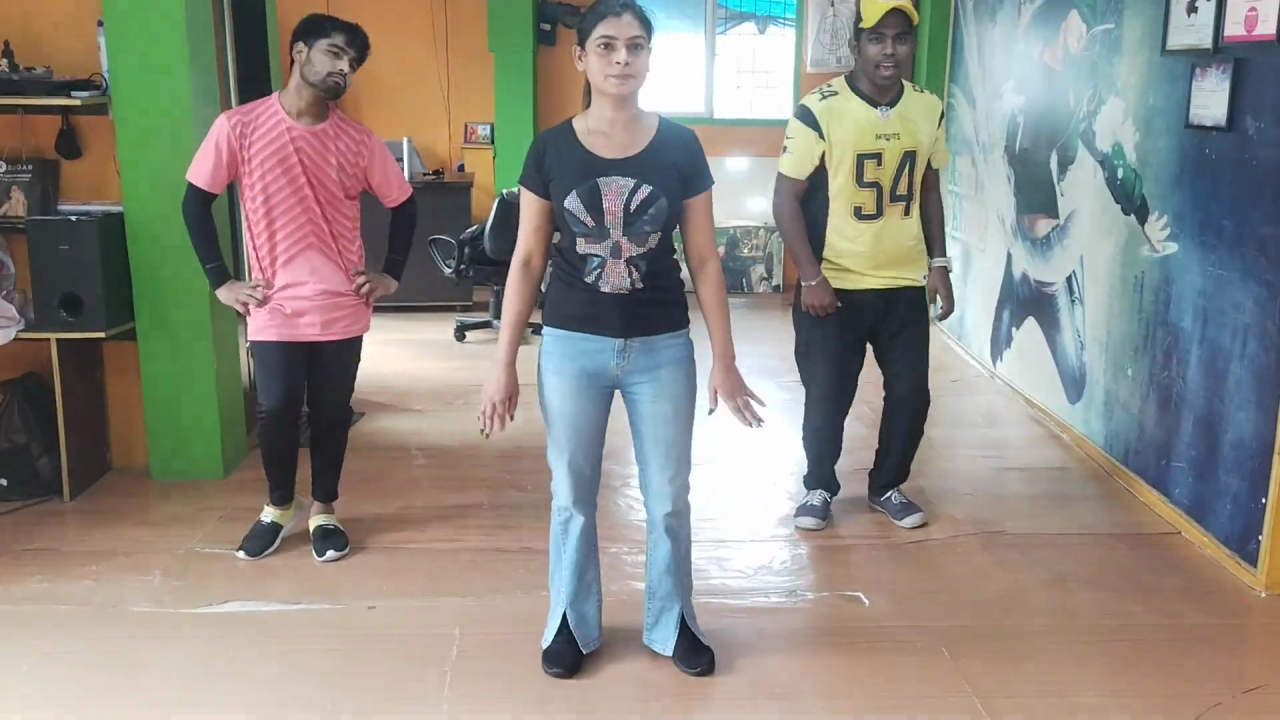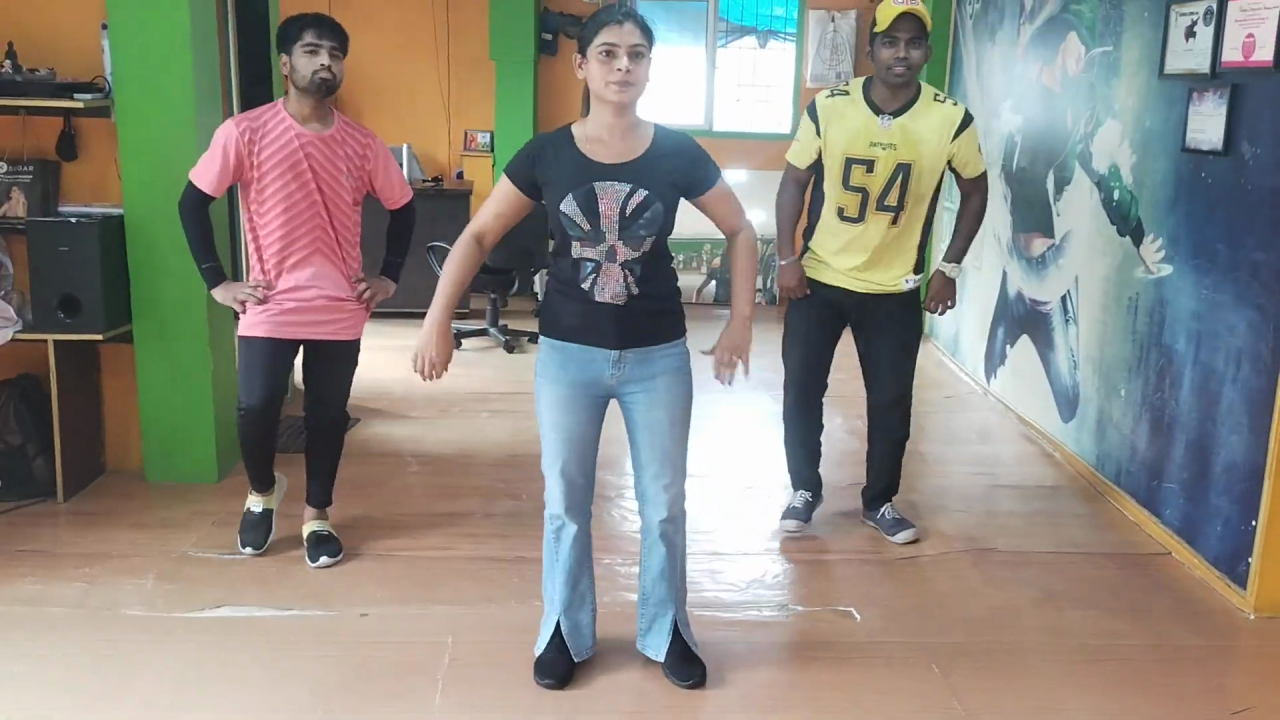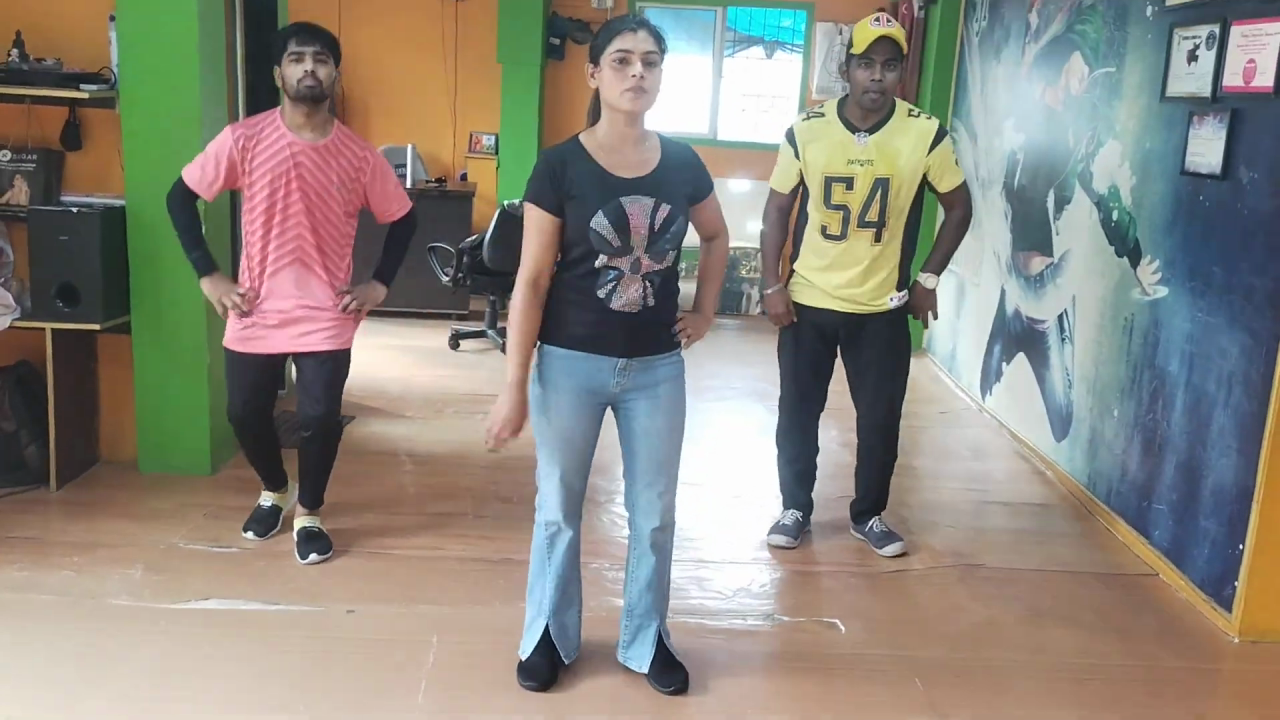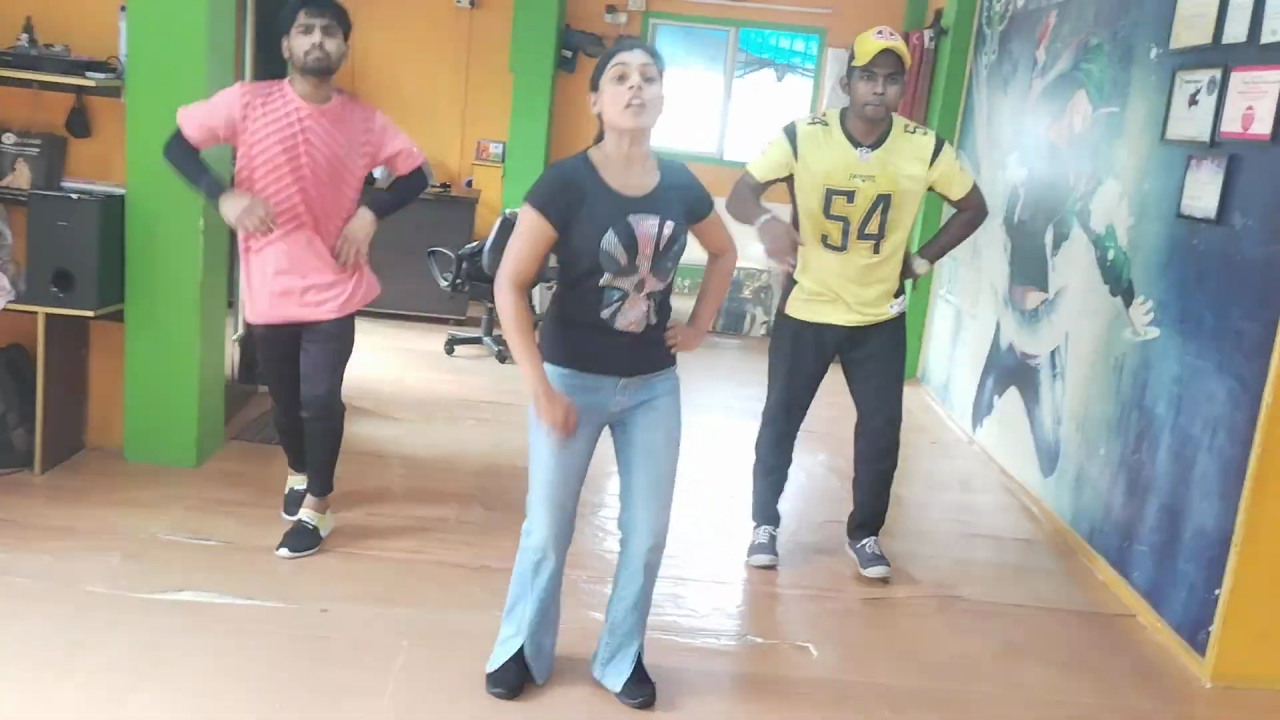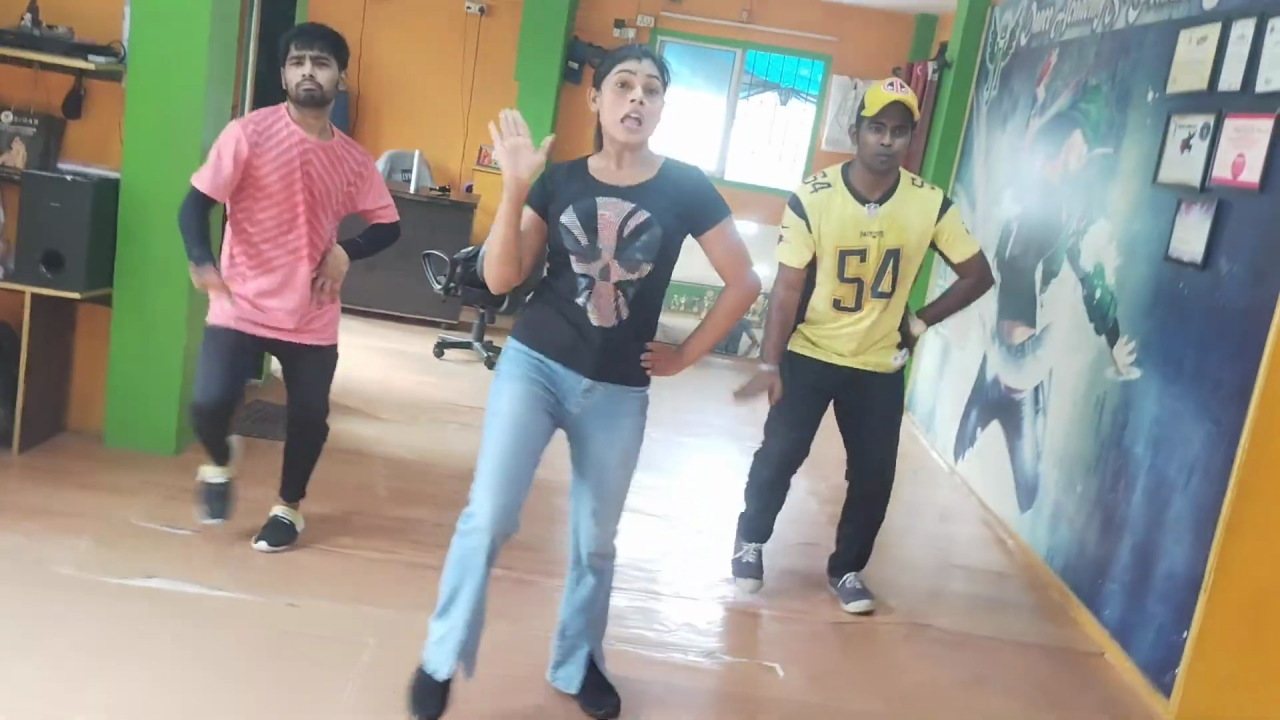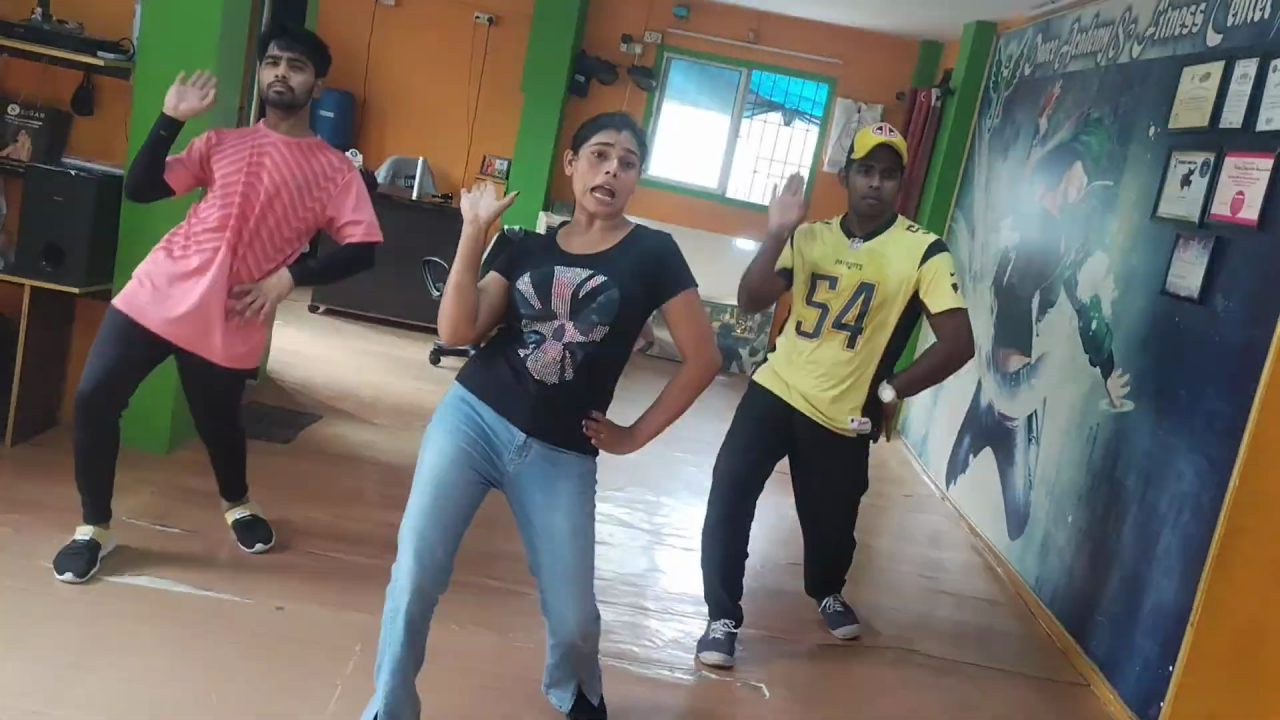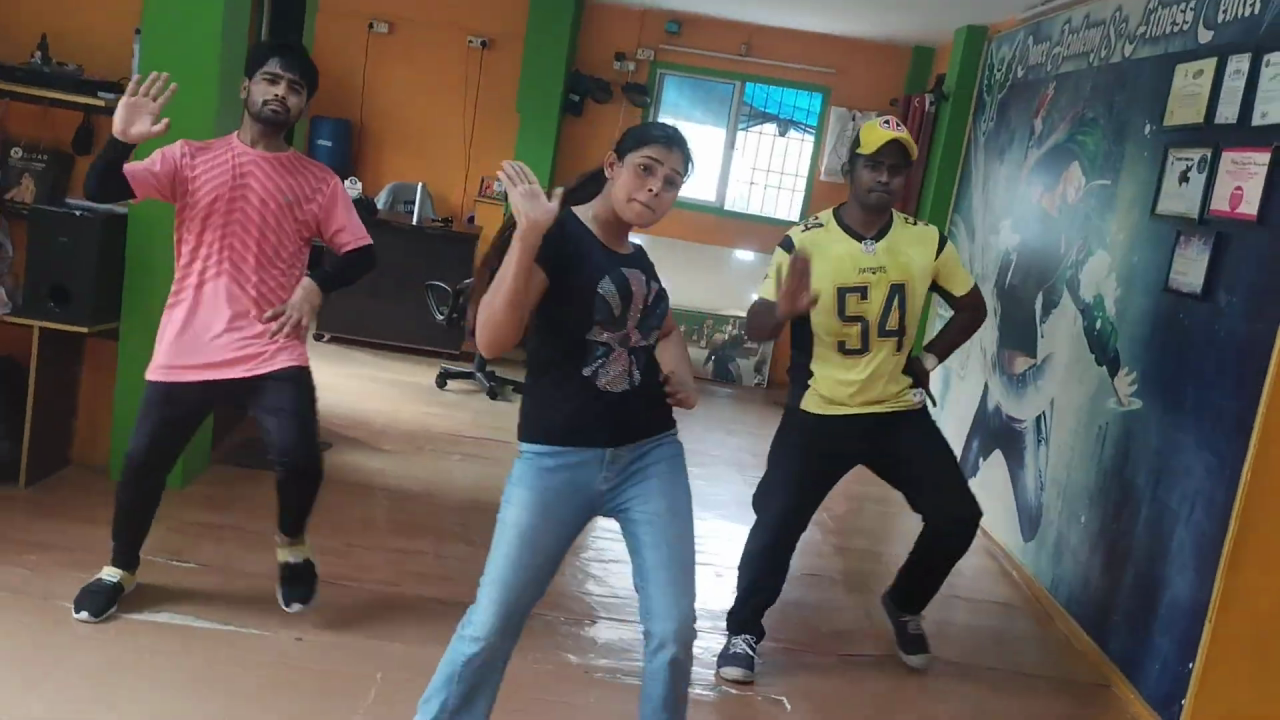
dt=0.3s
person 1, frame 1
left shoulder: (680, 147)
right shoulder: (551, 150)
left elbow: (705, 259)
right elbow: (528, 261)
left wrist: (725, 361)
right wrist: (502, 363)
left hip: (661, 347)
right hip: (572, 345)
left knee: (668, 495)
right knee: (572, 493)
left ankle: (672, 622)
right ankle: (572, 622)
person 1, frame 2
left shoulder: (678, 152)
right shoulder: (547, 154)
left elbow: (741, 233)
right elbow: (478, 236)
left wrist: (740, 322)
right wrist: (436, 320)
left hip: (657, 357)
right hip: (568, 354)
left knee: (663, 503)
right knee: (565, 502)
left ankle: (665, 632)
right ankle: (563, 632)
person 1, frame 3
left shoulder: (682, 163)
right shoulder: (560, 166)
left elbow: (715, 234)
right elbow: (532, 281)
left wrist: (703, 308)
right wrist: (514, 386)
left hip: (657, 367)
right hip: (571, 361)
left knee: (653, 513)
right knee: (558, 509)
left ankle: (646, 640)
right ankle: (550, 637)
person 1, frame 4
left shoulder: (679, 184)
right shoulder: (568, 181)
left elbow: (723, 251)
right elbow: (510, 283)
left wrist: (698, 325)
right wrist: (540, 387)
left hip: (653, 385)
right hip: (574, 380)
left knee: (647, 534)
right knee: (548, 532)
left ankle: (621, 658)
right ankle: (522, 647)
person 1, frame 5
left shoulder: (686, 187)
right shoulder: (561, 179)
left elbow: (743, 285)
right elbow: (500, 275)
left wrist: (685, 356)
right wrist: (514, 186)
left hip: (618, 389)
right hip: (534, 364)
left knee: (594, 539)
right knee: (489, 515)
left ankle: (578, 665)
right ankle: (442, 659)
person 1, frame 6
left shoulder: (653, 253)
right shoulder: (527, 247)
left elbow: (703, 358)
right elbow: (456, 332)
left wrist: (636, 434)
right wrist: (474, 233)
left hip: (560, 454)
right hip: (473, 417)
left knee: (572, 616)
right knee: (416, 578)
person 1, frame 7
left shoulder: (640, 262)
right shoulder: (555, 234)
right elbow: (493, 340)
left wrist: (683, 385)
right wrist: (526, 236)
left hip: (652, 460)
right hip: (557, 459)
left knee: (673, 628)
right knee: (492, 621)
person 2, frame 1
left shoulder: (358, 141)
right shoulder: (237, 127)
left elbow: (403, 205)
right elbow: (195, 202)
left wrist: (391, 274)
right wrist: (220, 281)
left hip: (343, 303)
right hip: (275, 303)
left knee: (331, 410)
right knee: (276, 410)
left ankle: (323, 510)
right ankle: (279, 505)
person 2, frame 2
left shoulder: (363, 144)
right shoulder: (244, 132)
left elbow: (402, 208)
right elbow: (193, 202)
left wrist: (389, 277)
right wrist: (217, 282)
left hip: (339, 308)
right hip: (271, 303)
left knee: (328, 415)
right knee: (256, 407)
left ankle: (316, 516)
right ankle: (262, 492)
person 2, frame 3
left shoulder: (360, 154)
right shoulder: (242, 139)
left elbow: (403, 217)
right elbow: (181, 197)
left wrist: (378, 282)
right wrist: (207, 273)
left hip: (325, 317)
right hip: (255, 312)
left knee: (319, 418)
right knee: (246, 416)
left ankle: (309, 513)
right ankle: (275, 490)
person 2, frame 4
left shoulder: (363, 121)
right shoulder: (247, 103)
left elbow: (416, 172)
right elbow: (178, 144)
left wrist: (371, 211)
right wrist: (223, 196)
left hip: (331, 287)
right hip: (267, 284)
left knee: (320, 396)
right knee: (283, 393)
left ankle: (317, 507)
right ankle: (300, 472)
person 2, frame 5
left shoulder: (354, 158)
right shoulder: (250, 134)
left elbow: (384, 223)
right elbow: (196, 205)
left wrist: (346, 248)
right wrist: (204, 263)
left hip: (313, 309)
right hip: (244, 299)
left knee: (308, 416)
right knee: (209, 401)
left ankle: (288, 506)
right ankle: (218, 462)
person 2, frame 6
left shoulder: (334, 168)
right shoulder: (221, 143)
left elbow: (362, 248)
right elbow: (140, 190)
left wrist: (292, 274)
right wrist: (169, 121)
left hip: (232, 318)
right hip: (158, 293)
left knee: (217, 426)
right knee: (93, 400)
left ankle: (240, 506)
right ankle: (94, 527)
person 2, frame 7
left shoulder: (319, 181)
right shoulder: (190, 158)
left elbow: (360, 251)
right elbow: (100, 191)
left wrist: (317, 283)
right wrist: (120, 140)
left hip: (274, 346)
right hip: (190, 344)
left knee: (295, 453)
right knee: (144, 459)
left ankle: (291, 545)
right ankle: (120, 568)
person 3, frame 1
left shoulder: (928, 108)
right shoulder: (818, 111)
right elbow: (786, 199)
left wrist: (939, 262)
right wrist: (811, 279)
left hip: (905, 285)
right hip: (834, 285)
left knee: (910, 394)
right knee: (828, 396)
left ankle: (887, 485)
right ankle: (818, 487)
person 3, frame 2
left shoulder: (950, 118)
right shoulder: (827, 108)
left elbow: (974, 193)
right elbow: (794, 183)
left wrist: (949, 268)
right wrist: (787, 258)
left hip: (894, 289)
right hip: (820, 279)
left knee: (891, 400)
right knee: (802, 386)
left ankle: (879, 500)
right ankle: (804, 488)
person 3, frame 3
left shoulder: (926, 133)
right shoulder: (805, 131)
left elbow: (958, 207)
right elbow: (776, 209)
left wrist: (928, 278)
right wrist: (773, 283)
left hip: (882, 308)
right hip: (807, 302)
left knee: (880, 418)
right knee: (798, 410)
left ankle: (869, 514)
right ankle: (795, 507)
person 3, frame 4
left shoulder: (925, 148)
right shoulder: (803, 136)
left elbow: (973, 208)
right elbow: (739, 193)
left wrist: (921, 259)
right wrist: (769, 223)
left hip: (879, 318)
right hip: (806, 313)
left knee: (881, 429)
right knee: (780, 421)
left ankle: (864, 533)
right ankle: (766, 523)
person 3, frame 5
left shoulder: (932, 203)
right shoulder: (812, 199)
left elbow: (978, 276)
right elbow: (787, 289)
left wrist: (916, 322)
right wrist: (770, 365)
left hip: (879, 364)
right hip: (809, 353)
left knee: (873, 475)
right knee: (780, 454)
left ankle: (847, 569)
right ankle: (751, 537)
person 3, frame 6
left shoulder: (924, 250)
right shoulder: (808, 235)
left elbow: (958, 343)
right elbow: (752, 301)
left wrist: (888, 393)
right wrist: (775, 233)
left hip: (844, 418)
right hip: (773, 393)
left knee: (831, 531)
right knee: (729, 499)
left ankle: (826, 593)
right ankle: (722, 616)
person 3, frame 7
left shoulder: (927, 240)
right shoulder: (804, 248)
left elbow: (973, 306)
right elbow: (756, 327)
left wrist: (927, 357)
right wrist: (783, 306)
left hip: (899, 412)
right hip: (821, 412)
left knee: (958, 515)
right knee: (777, 522)
left ankle: (904, 605)
right ankle: (743, 631)
person 4, frame 1
left shoulder: (1088, 89)
right shoulder: (1026, 82)
left elbow: (1114, 160)
left wrist: (1144, 219)
left hip: (1059, 248)
right hip: (1022, 245)
left knee: (1073, 369)
right knee: (999, 357)
person 4, frame 2
left shoulder: (1086, 111)
right shoulder: (1023, 99)
left elbow: (1110, 182)
left wrist: (1140, 241)
left hip: (1054, 268)
right hip: (1018, 262)
left knee: (1065, 389)
right knee: (992, 371)
person 4, frame 3
left shoulder: (1091, 130)
right shoulder: (1031, 116)
left elbow: (1110, 203)
left wrist: (1137, 264)
left hip: (1052, 285)
right hip: (1017, 276)
left knee: (1058, 403)
right knee: (988, 385)
person 4, frame 4
left shoulder: (1089, 168)
right shoulder: (1033, 149)
left elbow: (1108, 245)
left wrist: (1130, 304)
left hip: (1045, 318)
right hip: (1014, 310)
left knee: (1046, 432)
right knee: (980, 415)
person 4, frame 5
left shoulder: (1084, 214)
right shoulder: (1027, 192)
left elbow: (1096, 283)
left wrist: (1115, 344)
left hip: (1032, 352)
right hip: (1000, 344)
left knee: (1025, 461)
right knee: (964, 442)
person 4, frame 6
left shoulder: (1080, 244)
right shoulder: (1027, 220)
left elbow: (1092, 317)
left wrist: (1109, 373)
left hip: (1026, 383)
right hip: (995, 371)
left knee: (1017, 493)
right knee: (956, 469)
person 4, frame 7
left shoulder: (1082, 248)
right shoulder: (1025, 225)
left elbow: (1096, 315)
left wrist: (1115, 373)
left hip: (1033, 388)
right hip: (1000, 376)
left knee: (1029, 493)
right knee: (967, 468)
